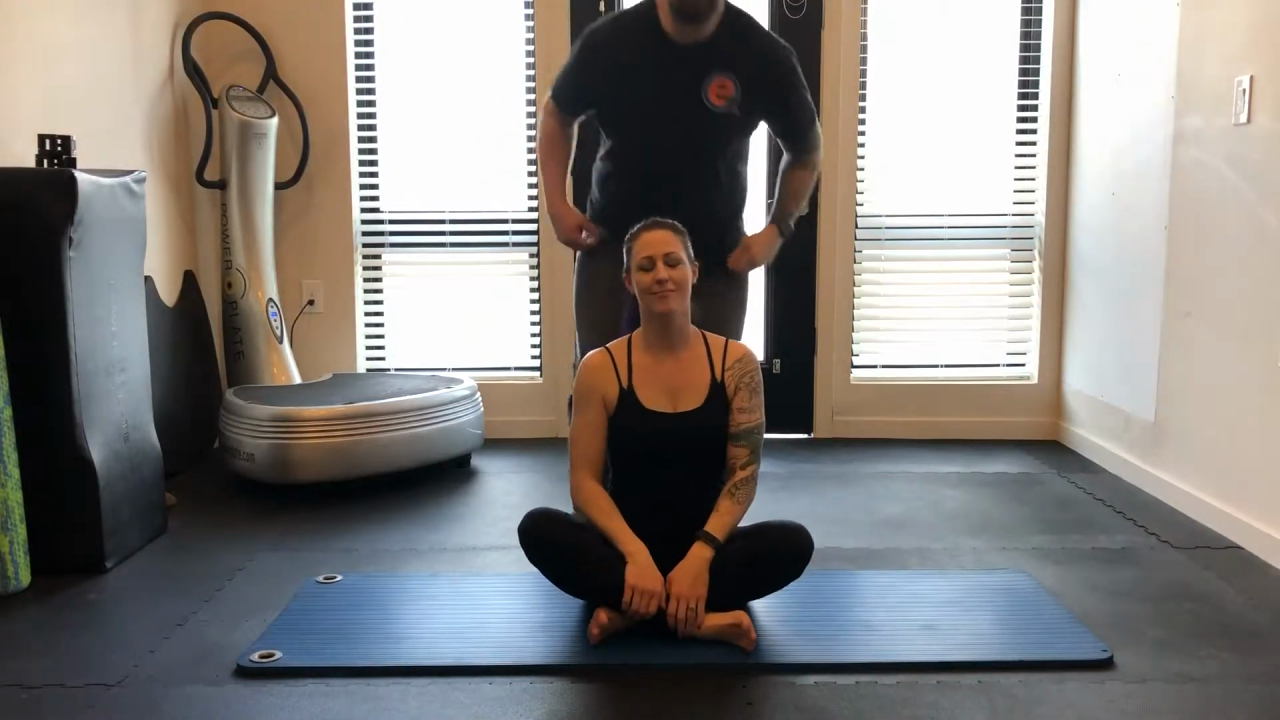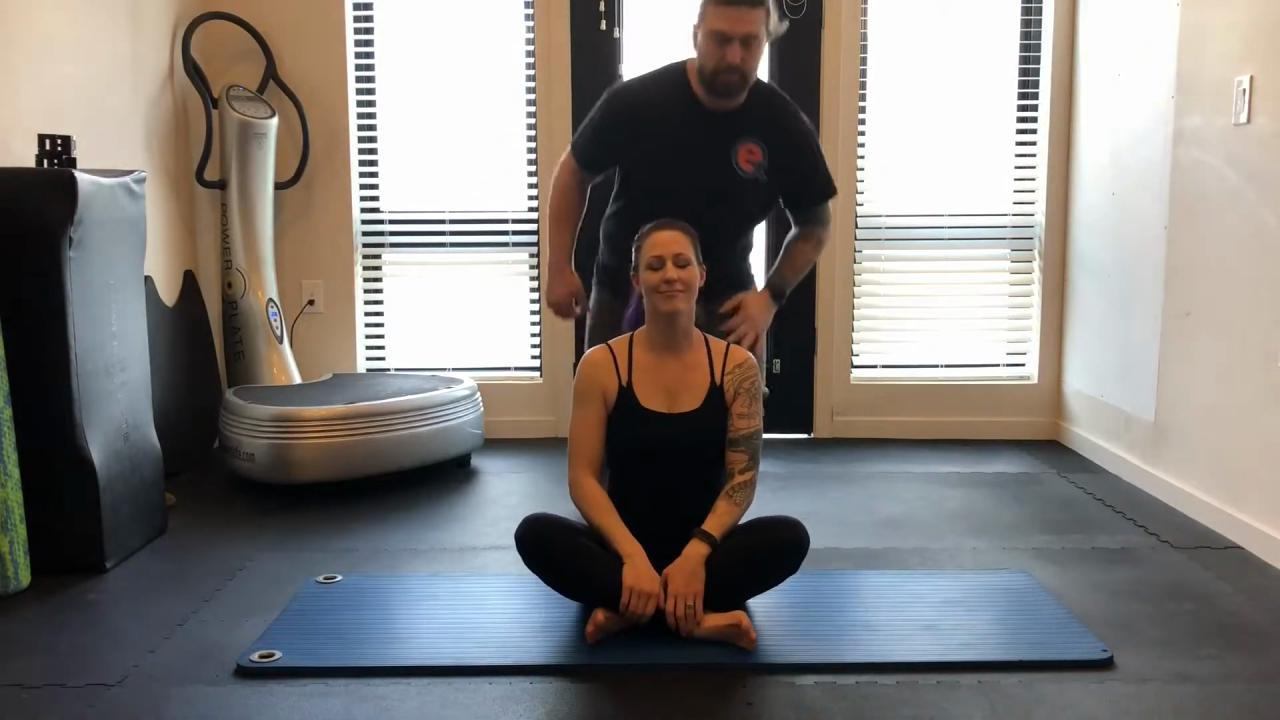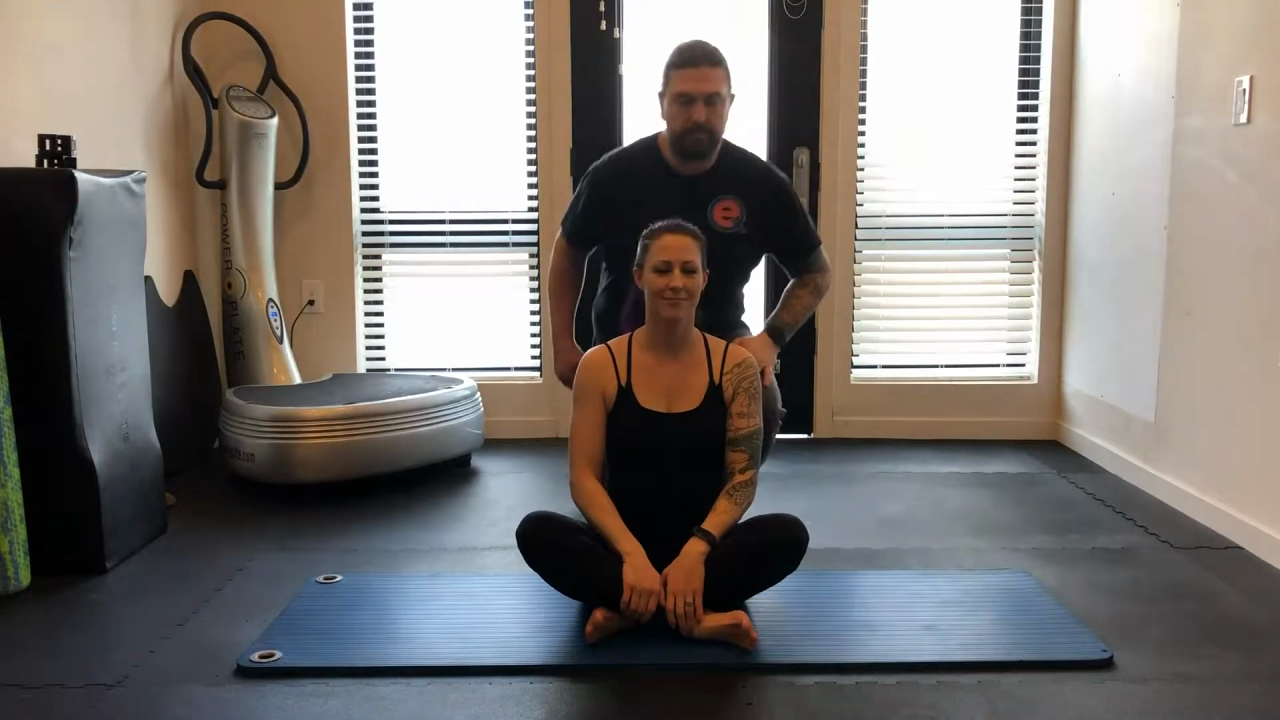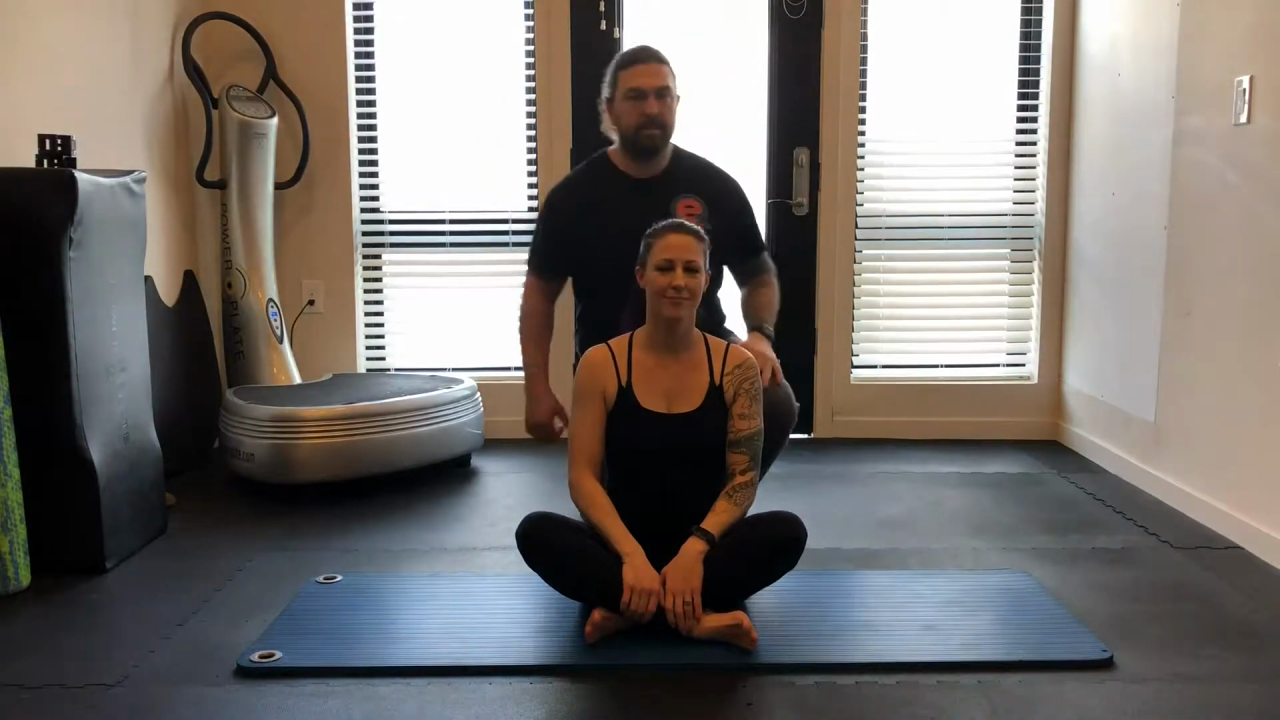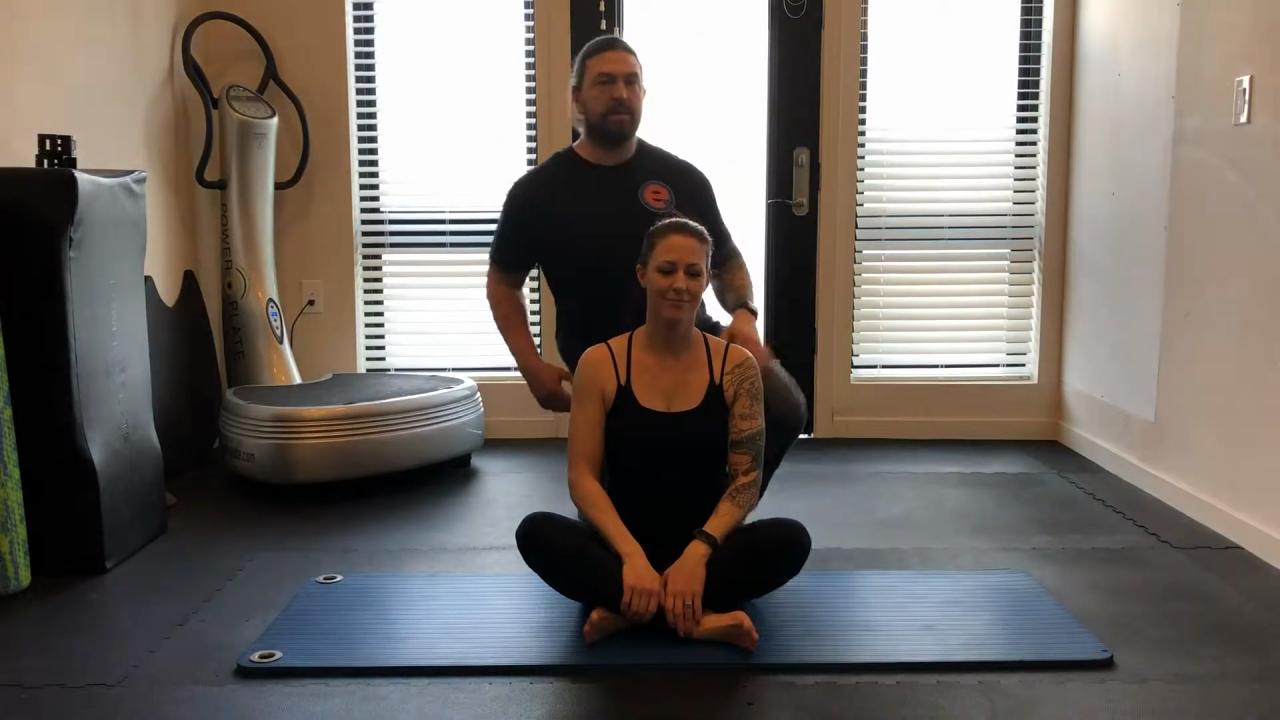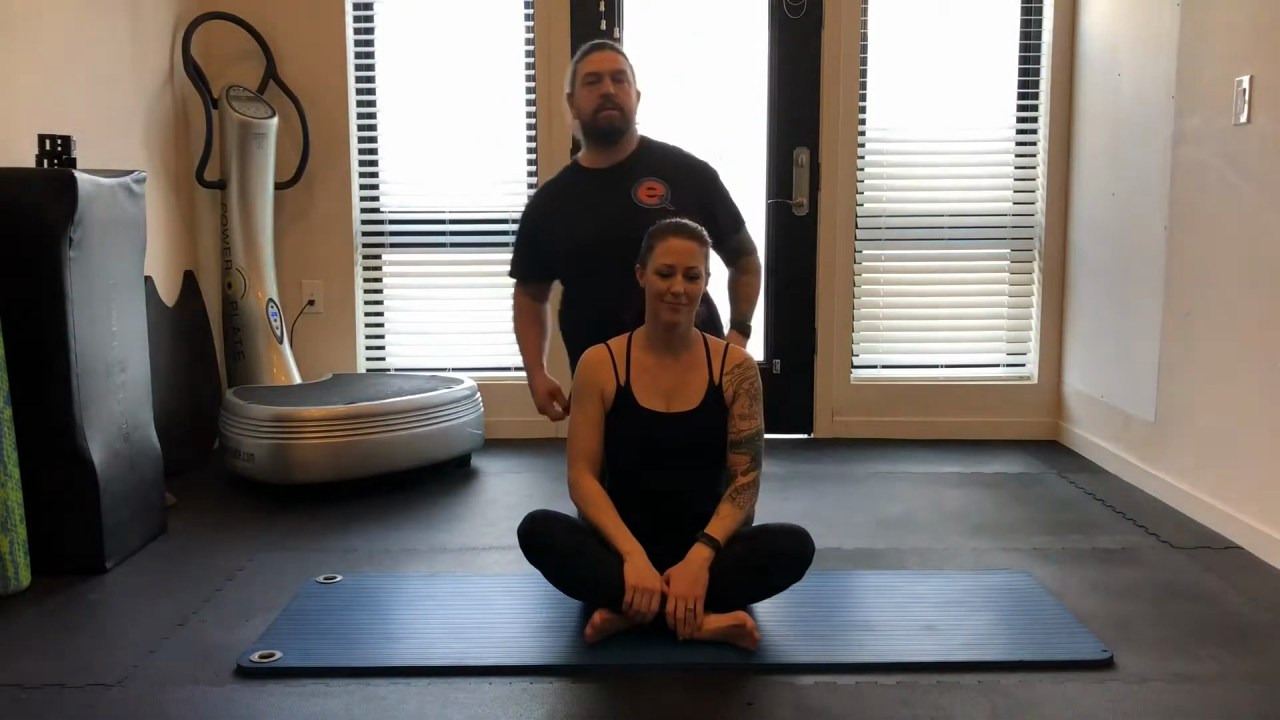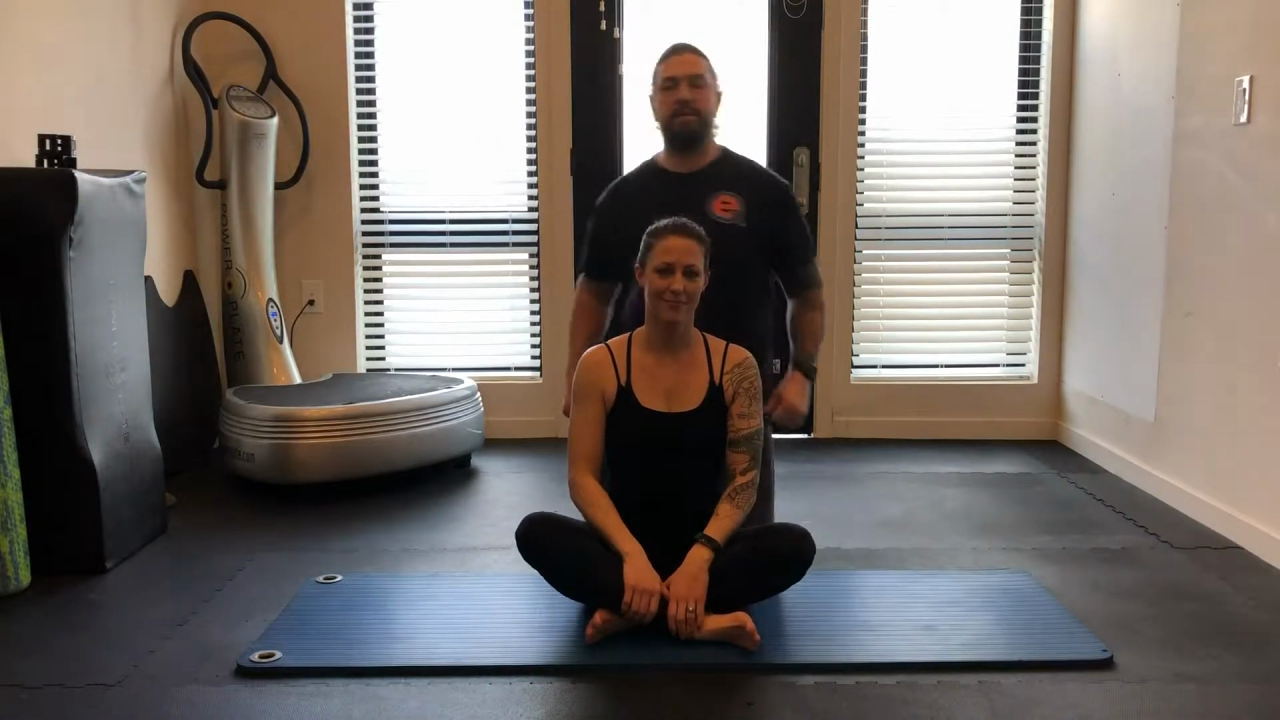
dt=0.3s
person 1, frame 1
left shoulder: (736, 362)
right shoulder: (601, 368)
left elbow: (744, 474)
right elbow: (584, 482)
left wrist: (700, 555)
right wrist: (637, 555)
left hip: (706, 547)
right hip: (627, 548)
left knee: (794, 543)
right knee: (537, 528)
left ankle: (633, 610)
right ankle: (700, 619)
person 1, frame 2
left shoulder: (737, 366)
right shoulder: (600, 365)
left elbow: (743, 477)
right elbow: (583, 479)
left wrist: (696, 553)
right wrist: (633, 557)
left hip: (703, 550)
right hip: (623, 549)
left knee: (789, 537)
right knee: (534, 534)
left ankle: (631, 610)
right ankle: (698, 619)
person 1, frame 3
left shoulder: (736, 365)
right shoulder: (600, 365)
left elbow: (743, 477)
right elbow: (583, 478)
left wrist: (696, 550)
right wrist: (633, 555)
left hip: (705, 549)
right hip: (623, 547)
left knee: (789, 534)
right knee: (536, 531)
left ankle: (628, 609)
right ankle: (698, 617)
person 1, frame 4
left shoulder: (737, 366)
right shoulder: (600, 364)
left elbow: (744, 478)
right elbow: (583, 477)
left wrist: (695, 548)
right wrist: (632, 556)
left hip: (704, 550)
right hip: (624, 549)
left knee: (787, 532)
right knee: (536, 531)
left ankle: (630, 609)
right ankle: (698, 618)
person 1, frame 5
left shoulder: (737, 366)
right shoulder: (599, 364)
left elbow: (747, 479)
right elbow: (582, 477)
left wrist: (698, 552)
right wrist: (632, 555)
left hip: (704, 550)
right hip: (624, 547)
left knee: (790, 539)
right knee: (535, 532)
left ankle: (629, 609)
right ankle: (699, 618)
person 1, frame 6
left shoulder: (736, 367)
right shoulder: (599, 364)
left elbow: (745, 480)
right elbow: (582, 477)
left wrist: (700, 556)
right wrist: (633, 555)
left hip: (704, 549)
right hip: (624, 549)
left knee: (794, 546)
right knee: (537, 530)
left ankle: (631, 610)
right ankle: (702, 619)
person 1, frame 7
left shoulder: (736, 366)
right shoulder: (600, 365)
left elbow: (744, 479)
right elbow: (582, 477)
left wrist: (699, 558)
right wrist: (633, 555)
left hip: (706, 548)
right hip: (624, 548)
left knee: (794, 545)
right knee: (536, 532)
left ankle: (629, 610)
right ankle: (702, 620)
person 2, frame 1
left shoulder: (763, 55)
right shoulder: (609, 41)
left elbow: (805, 152)
right elbow: (557, 115)
left wrist: (776, 230)
right wrist: (557, 204)
left hip: (715, 252)
right hip: (615, 239)
person 2, frame 2
left shoulder: (784, 127)
right shoulder: (635, 103)
left elbow: (815, 226)
right elbow: (574, 173)
left wrist: (771, 296)
right wrist: (560, 270)
left hip: (722, 293)
right hip: (625, 289)
person 2, frame 3
left shoulder: (761, 185)
right shoulder: (614, 177)
left elbow: (814, 273)
right elbow: (570, 251)
left wrist: (771, 338)
right wrist: (563, 342)
left hip: (717, 340)
left knee: (761, 412)
person 2, frame 4
left shoulder: (714, 187)
right shoulder: (573, 197)
left elbow: (759, 275)
right elbow: (540, 293)
left wrist: (760, 336)
right wrist: (537, 392)
left knee: (776, 407)
person 2, frame 5
left shoulder: (681, 179)
right shoulder: (539, 192)
left elbow: (726, 261)
right elbow: (503, 282)
left wrist: (744, 312)
right wrist: (531, 363)
left knee: (783, 407)
person 2, frame 6
left shoulder: (687, 175)
right shoulder: (550, 203)
left elbow: (744, 257)
right elbow: (530, 293)
left wrist: (739, 333)
right wrist: (536, 374)
person 2, frame 7
left shoulder: (762, 189)
right shoulder: (622, 197)
left elbow: (806, 290)
right elbow: (594, 290)
left wrist: (800, 374)
right wrist: (576, 376)
